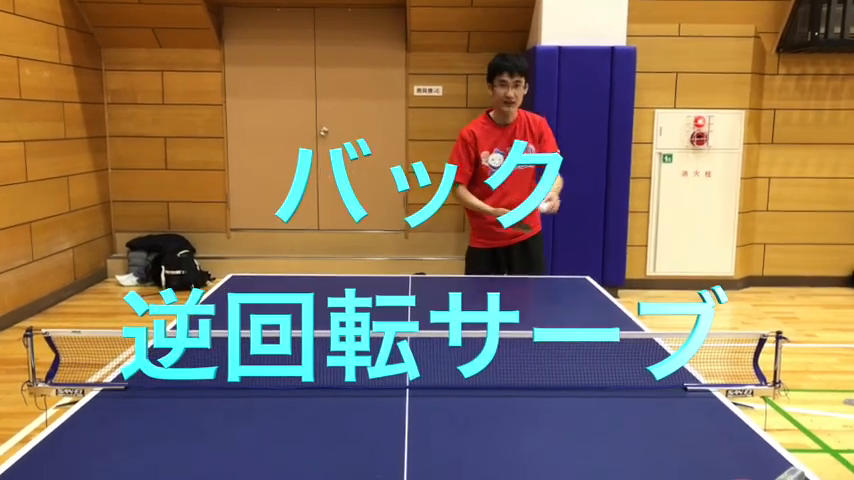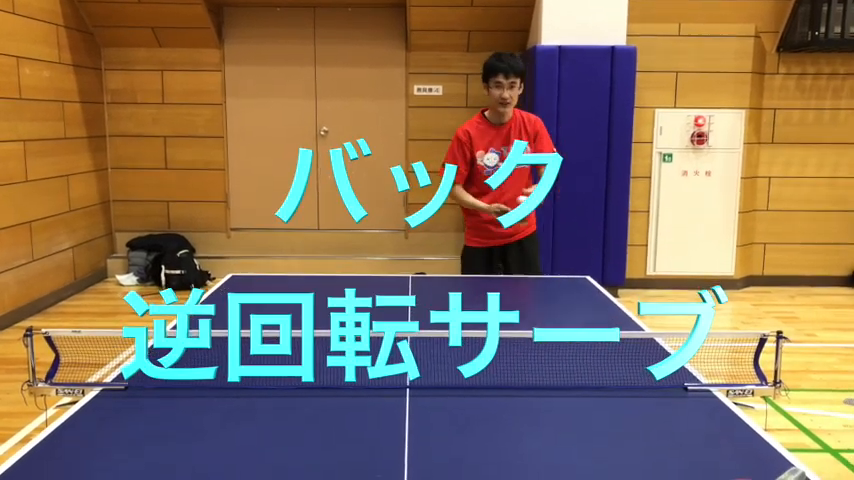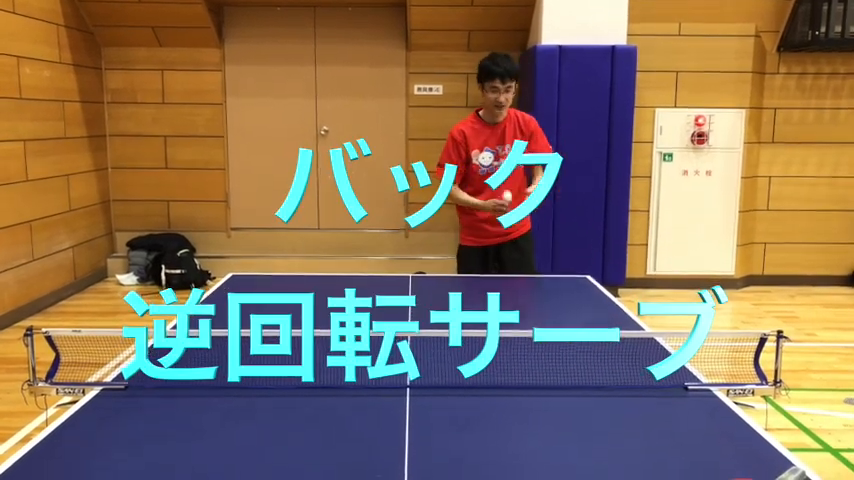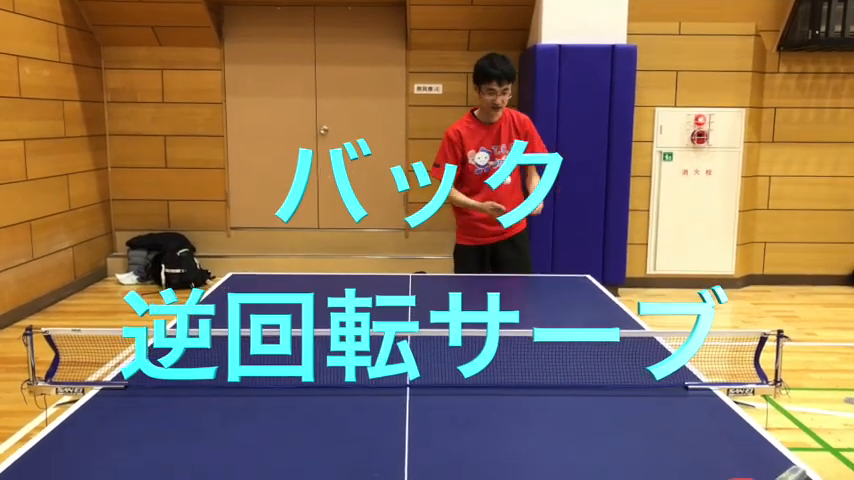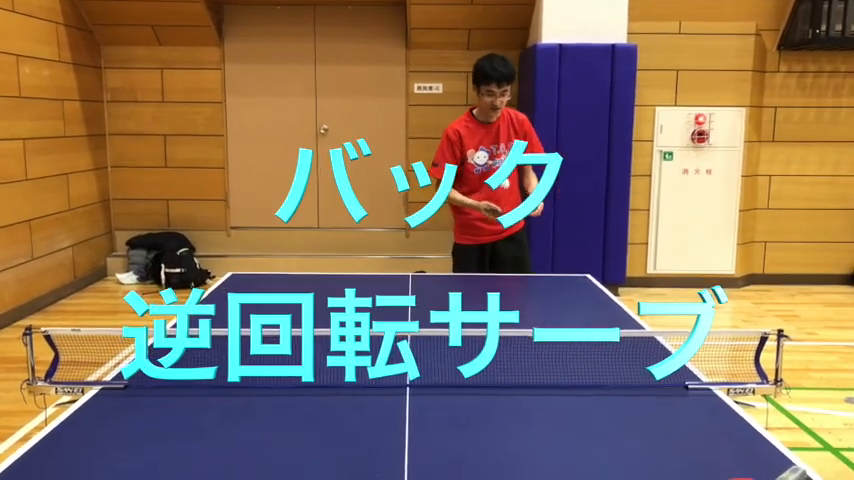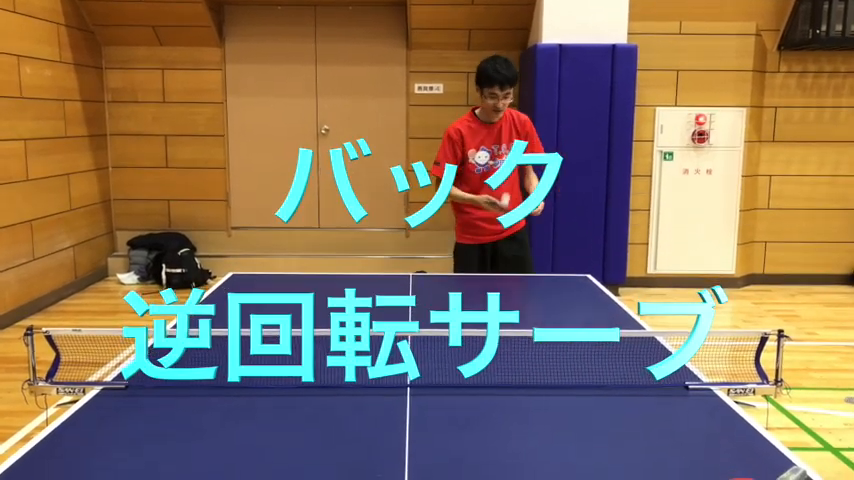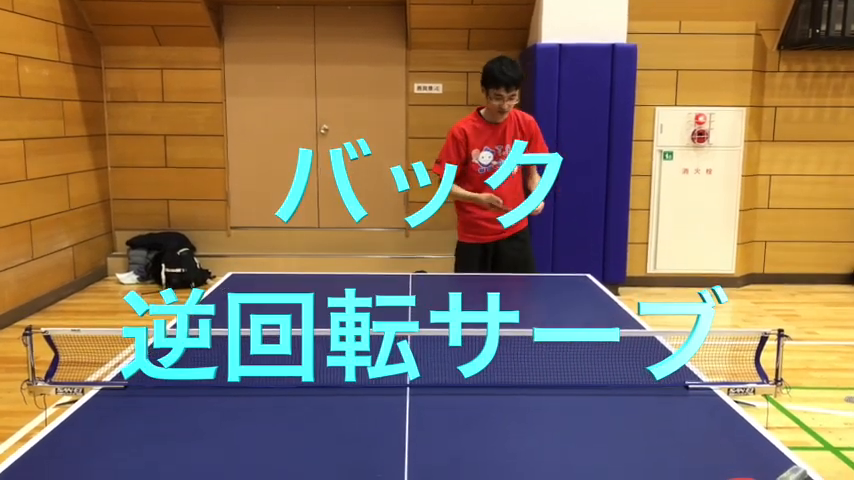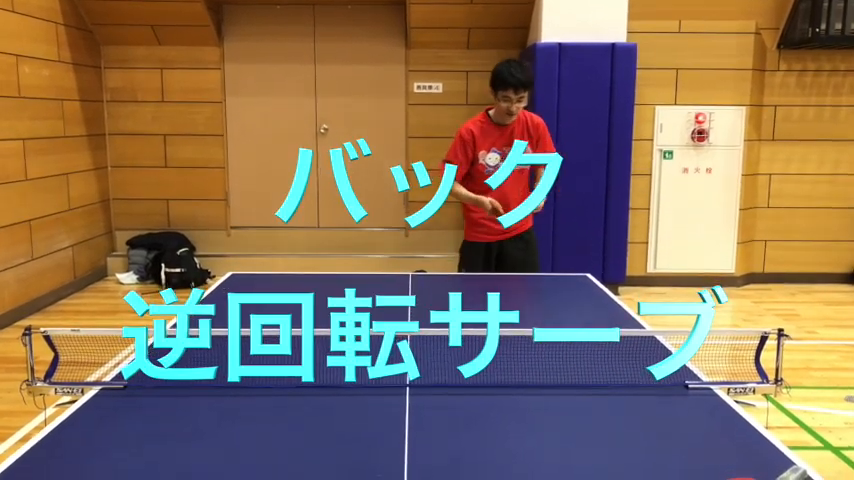
dt=0.1s
person 1, frame 1
left shoulder: (538, 126)
right shoulder: (472, 134)
right elbow: (458, 189)
left wrist: (553, 193)
right wrist: (493, 213)
left hip: (527, 234)
right hip: (485, 239)
person 1, frame 2
left shoulder: (533, 125)
right shoulder: (467, 134)
right elbow: (454, 188)
right wrist: (487, 208)
left hip: (523, 235)
right hip: (480, 238)
person 1, frame 3
left shoulder: (527, 125)
right shoulder: (462, 133)
left elbow: (540, 172)
right elbow: (450, 188)
left wrist: (536, 188)
right wrist: (484, 206)
left hip: (518, 234)
right hip: (475, 237)
person 1, frame 4
left shoulder: (522, 124)
right shoulder: (458, 133)
left elbow: (531, 172)
right wrist: (480, 206)
left hip: (514, 233)
right hip: (472, 237)
person 1, frame 5
left shoulder: (520, 123)
right shoulder: (456, 132)
left elbow: (527, 172)
right wrist: (476, 206)
left hip: (512, 232)
right hip: (470, 236)
person 1, frame 6
left shoulder: (522, 124)
right shoulder: (458, 132)
left elbow: (528, 171)
right wrist: (477, 200)
left hip: (513, 231)
right hip: (471, 235)
person 1, frame 7
left shoulder: (527, 125)
right shoulder: (463, 131)
left elbow: (532, 172)
right wrist: (478, 198)
left hip: (515, 231)
right hip: (473, 234)
person 1, frame 8
left shoulder: (536, 127)
right shoulder: (471, 131)
left elbow: (541, 175)
right elbow: (451, 183)
right wrist: (478, 200)
left hip: (520, 231)
right hip: (479, 234)
